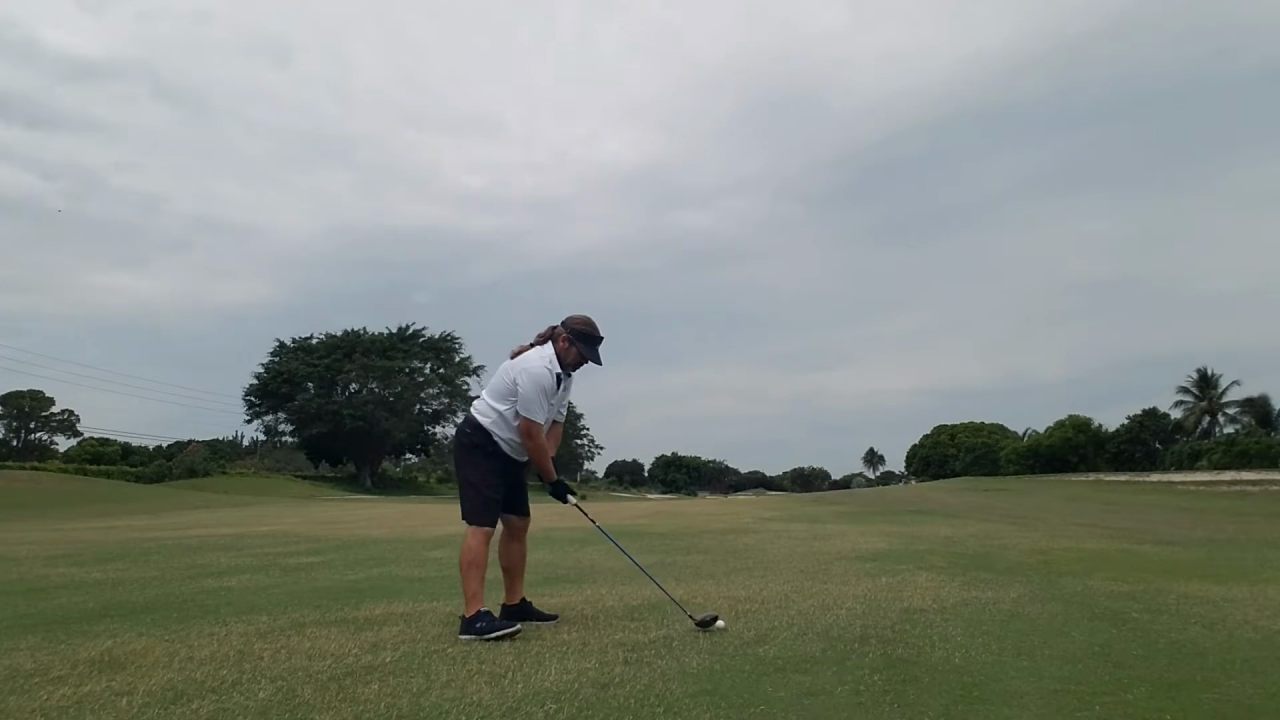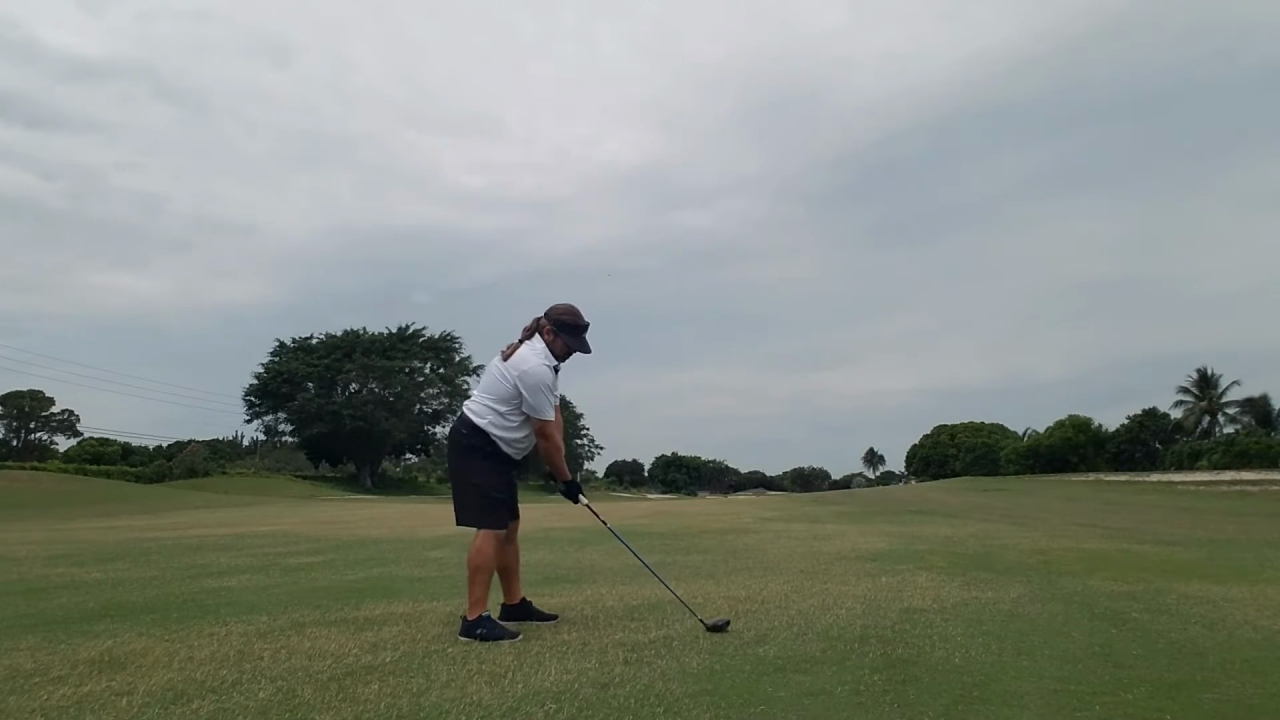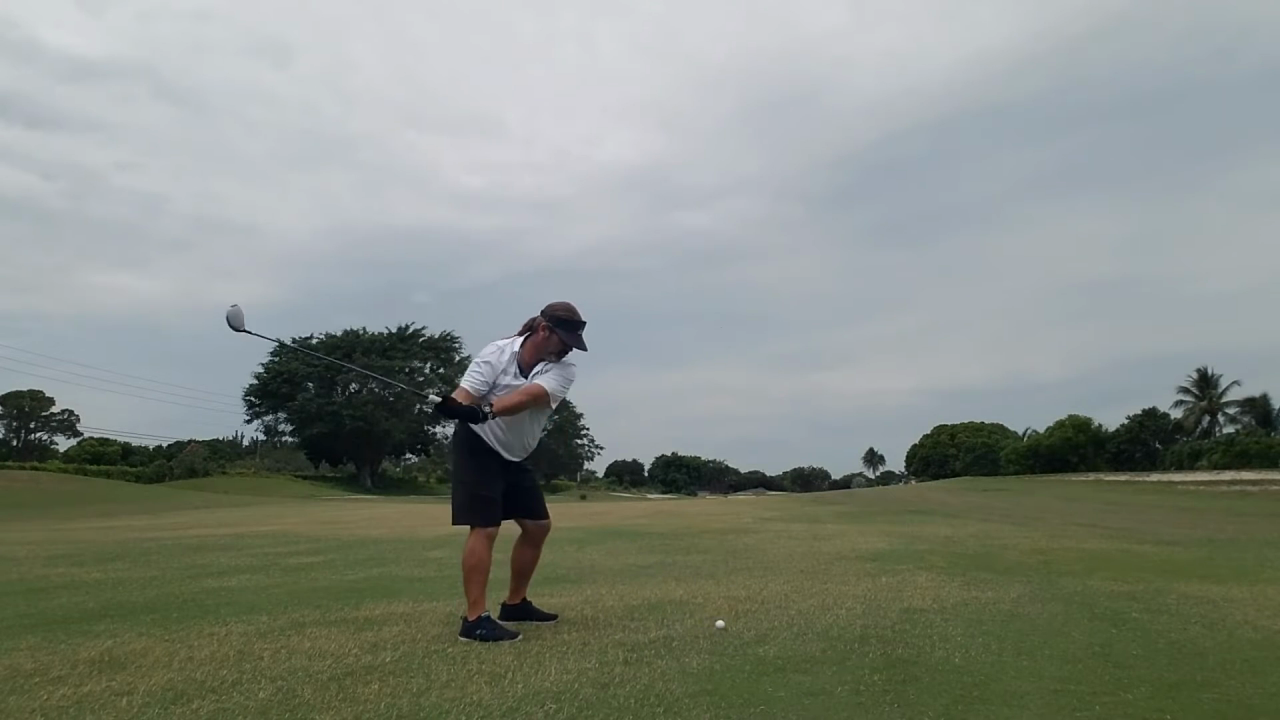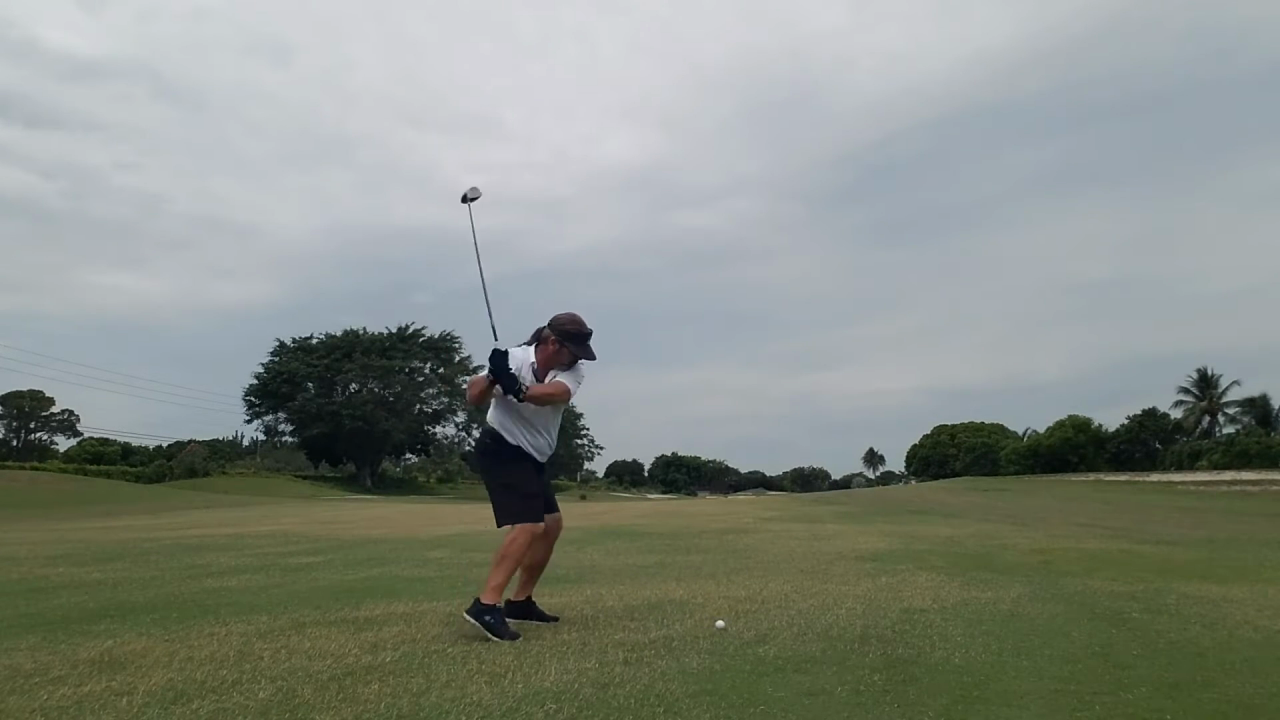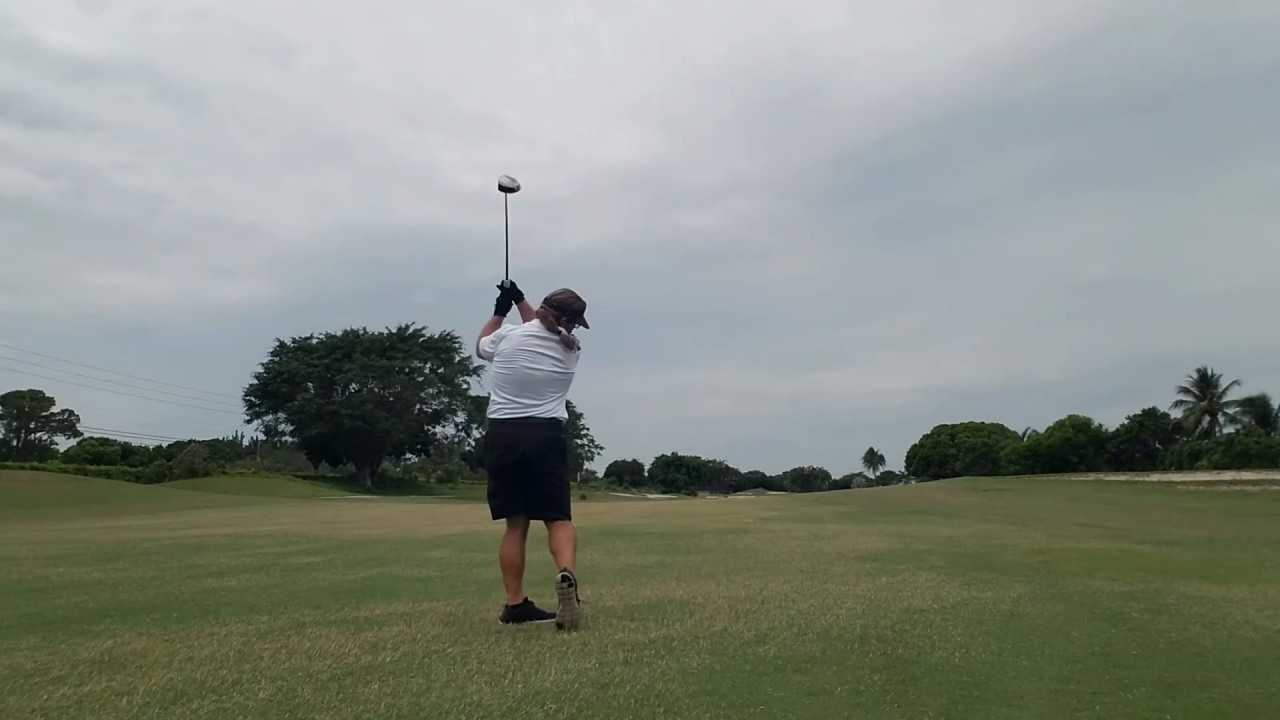
dt=0.5s
person 1, frame 1
left shoulder: (563, 373)
right shoulder: (537, 369)
left elbow: (554, 425)
right elbow: (530, 434)
left wrist: (546, 467)
right wrist: (552, 479)
left hip: (507, 452)
right hip: (479, 445)
left knee: (517, 524)
right knee: (482, 527)
left ankle: (514, 603)
right ankle: (474, 616)
person 1, frame 2
left shoulder: (546, 359)
right shoulder: (534, 367)
left elbow: (554, 415)
right elbow: (543, 433)
left wrist: (560, 466)
right wrist: (565, 477)
left hip: (496, 450)
right hip: (476, 447)
left knee: (508, 528)
right knee: (491, 529)
left ankle: (514, 604)
right ankle: (475, 619)
person 1, frame 3
left shoulder: (564, 370)
right shoulder: (497, 353)
left elbow: (527, 397)
right elbow: (463, 396)
left wrist: (487, 412)
right wrist: (454, 405)
left hip: (515, 456)
right hip: (477, 449)
left knee: (538, 526)
right knee: (484, 528)
left ankle: (515, 603)
right ankle: (475, 619)
person 1, frame 4
left shoulder: (574, 371)
right shoulder: (515, 362)
left elbow: (553, 396)
right elbow: (473, 396)
left wrist: (517, 389)
right wrist: (492, 377)
left hip: (527, 457)
right hip: (503, 452)
left knee: (551, 524)
right knee: (529, 525)
left ankle: (519, 600)
right ankle: (486, 605)
person 1, frame 5
left shoulder: (508, 336)
right shoulder: (570, 349)
left elbow: (482, 347)
left wrist: (500, 310)
right wrist: (520, 301)
left hip: (501, 436)
right hip: (545, 437)
left knee: (516, 523)
right knee: (558, 518)
left ankle: (515, 603)
right ankle: (567, 573)
